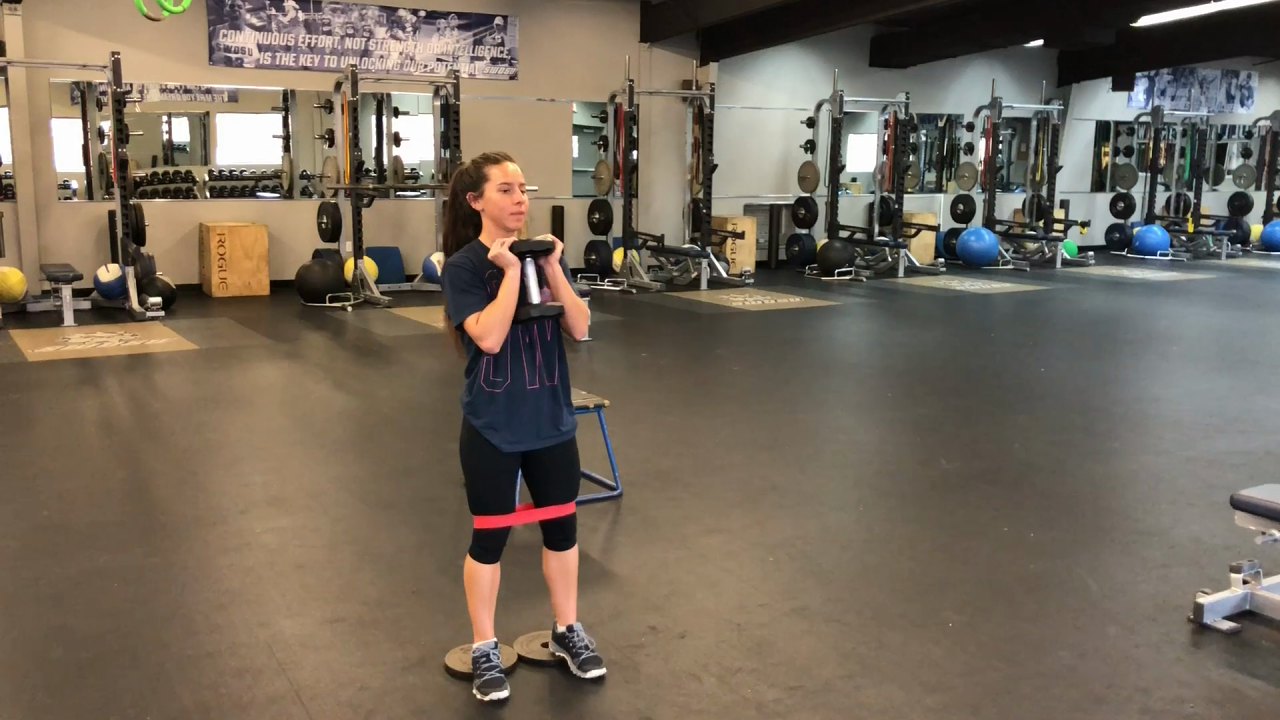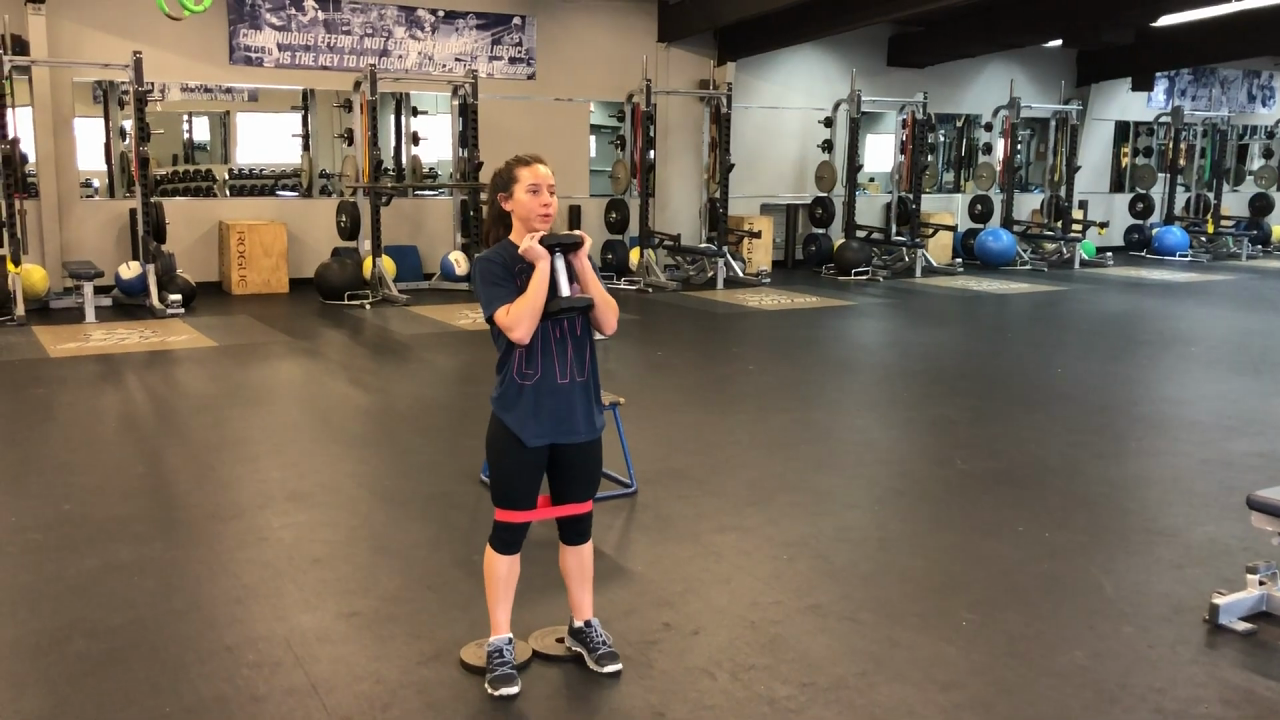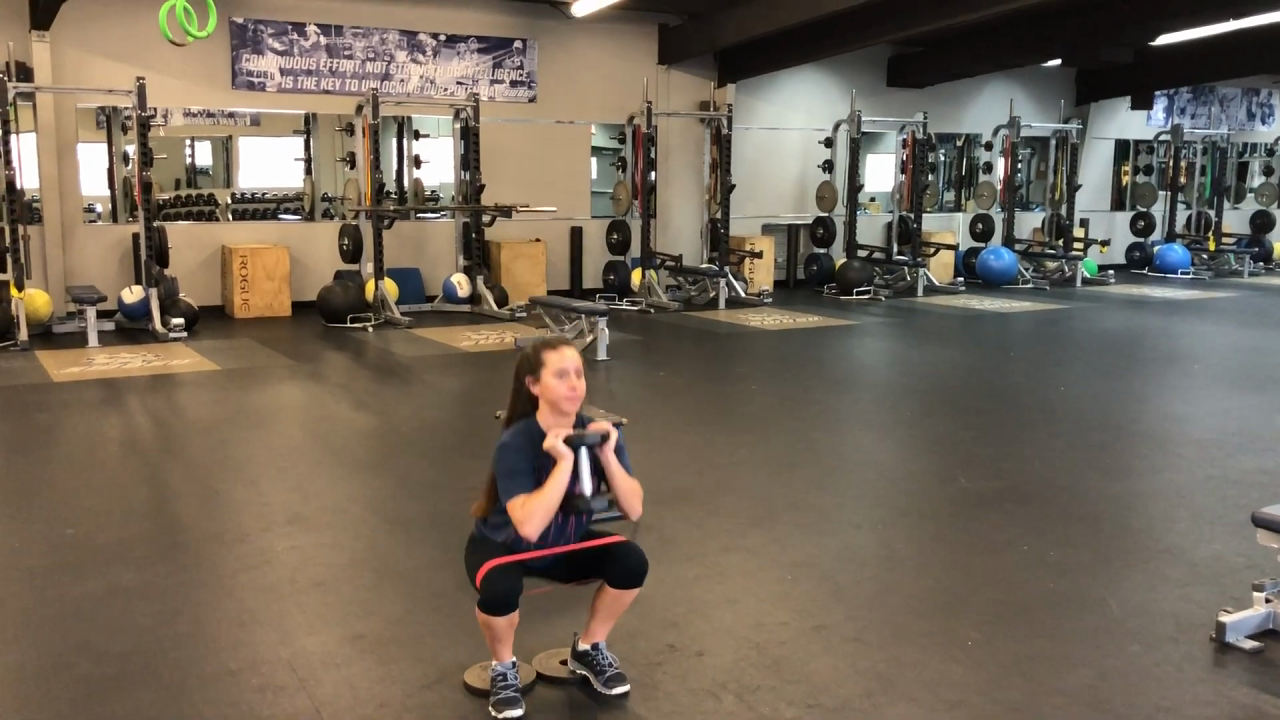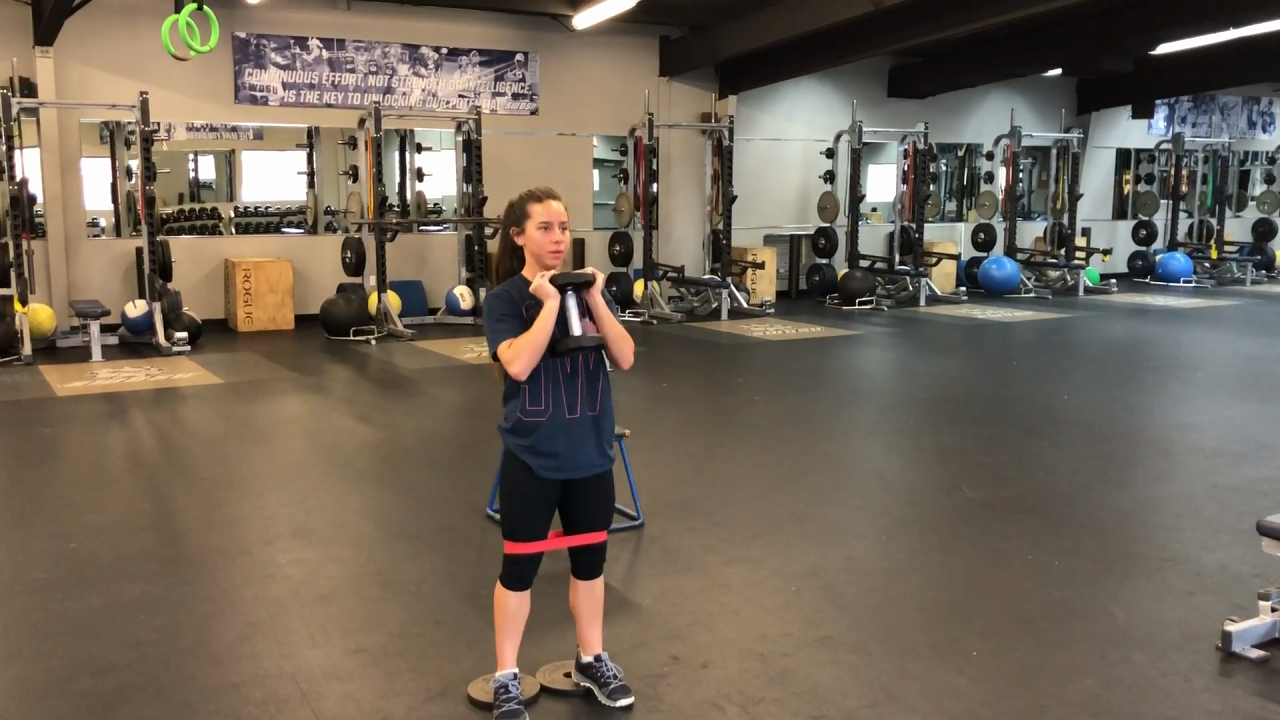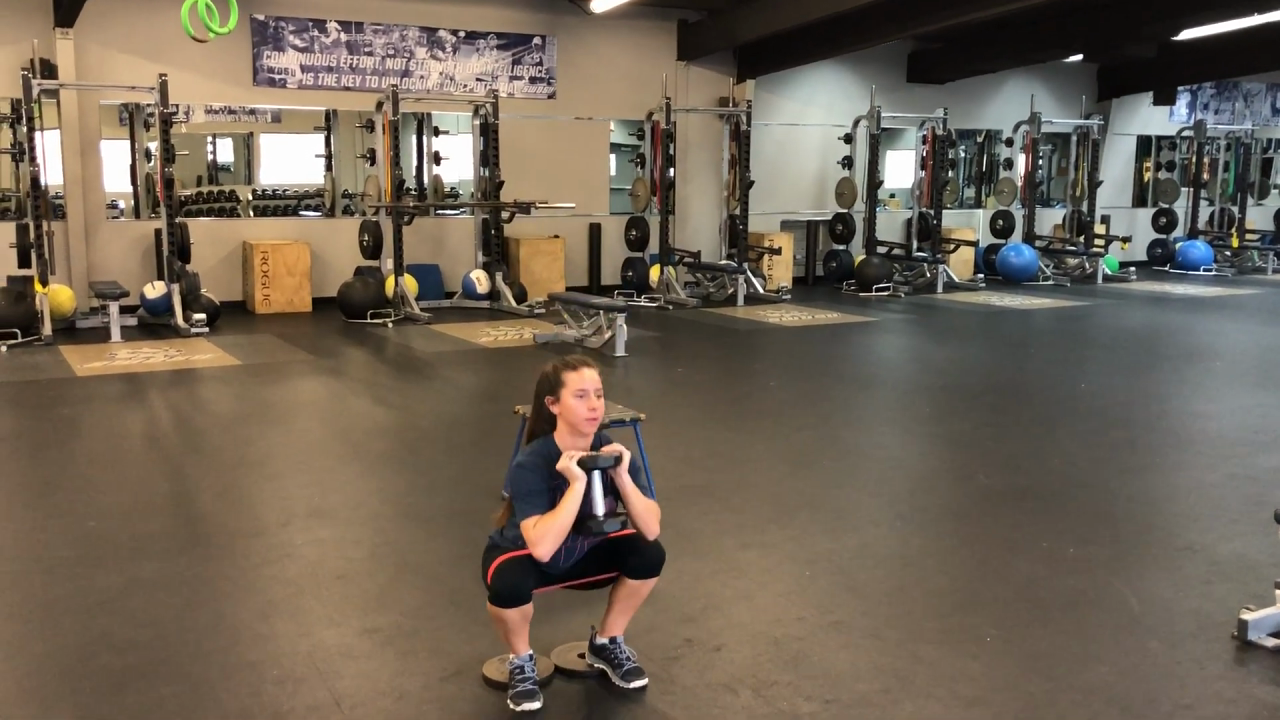
dt=1s
person 1, frame 1
left shoulder: (544, 254)
right shoulder: (462, 266)
left elbow: (579, 327)
right elbow: (488, 338)
left wrist: (551, 268)
right wrist: (511, 270)
left hip: (552, 420)
right hip: (492, 428)
left knee: (561, 528)
right knee: (490, 536)
left ankle: (567, 631)
right ankle: (484, 648)
person 1, frame 2
left shoulder: (573, 251)
right shoulder: (492, 263)
left elbow: (608, 324)
right elbow: (518, 328)
left wrist: (580, 264)
right wrist: (541, 264)
left hip: (579, 416)
right hip: (520, 422)
left knee: (577, 524)
right knee: (510, 530)
left ankle: (584, 626)
right ankle: (500, 643)
person 1, frame 3
left shoulder: (596, 432)
right shoulder: (515, 444)
left elbow: (634, 509)
right elbow: (529, 527)
left wrist: (607, 455)
right wrist: (565, 461)
left hip: (565, 542)
right hip: (502, 545)
left knee: (632, 563)
right knee: (500, 591)
left ankle: (588, 649)
right ankle: (503, 670)
person 1, frame 4
left shoulder: (586, 287)
right shoulder: (505, 299)
left elbow: (625, 358)
right elbow: (518, 364)
left wrist: (594, 300)
right wrist: (550, 302)
left hip: (590, 453)
right hip: (532, 456)
left knee: (589, 559)
right knee: (521, 567)
left ankle: (591, 662)
person 1, frame 5
left shoulder: (613, 452)
right shoulder: (531, 464)
left elbow: (652, 530)
right elbow: (542, 548)
left wrist: (622, 477)
right wrist: (577, 482)
left hip: (580, 554)
right hip: (518, 552)
left knee: (649, 555)
right knee: (510, 585)
left ankle: (607, 642)
right ankle: (521, 662)
